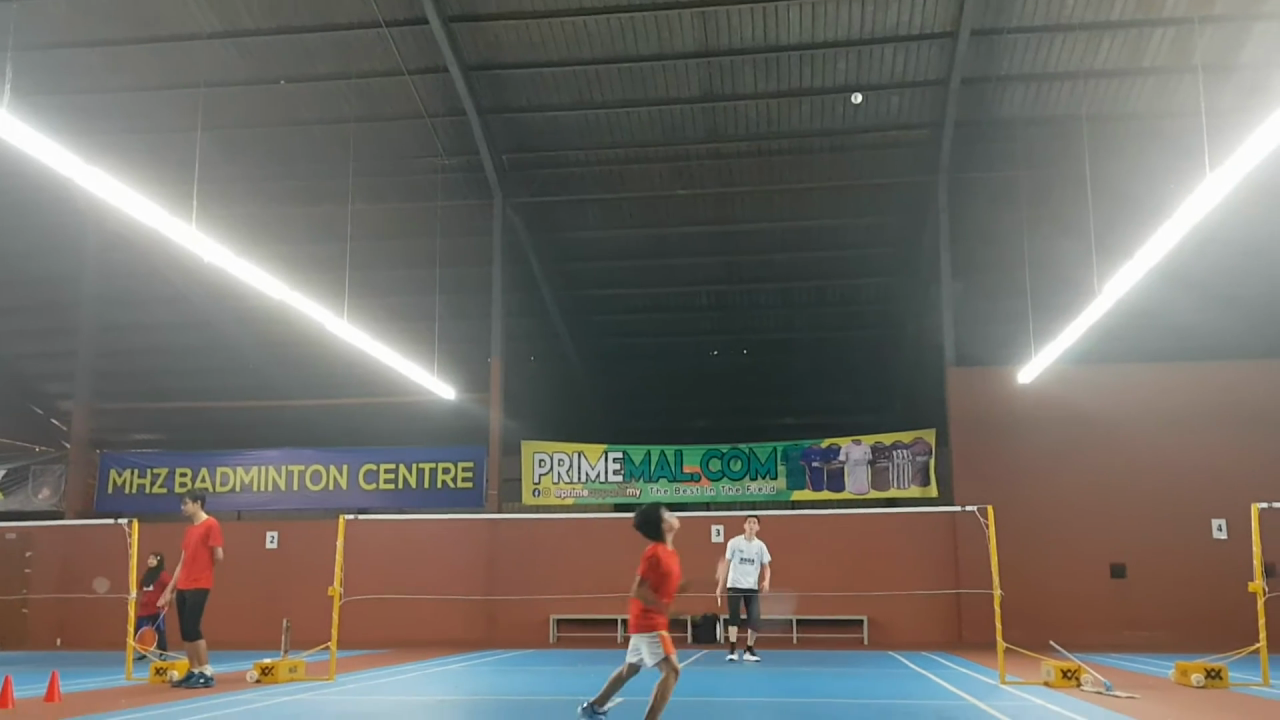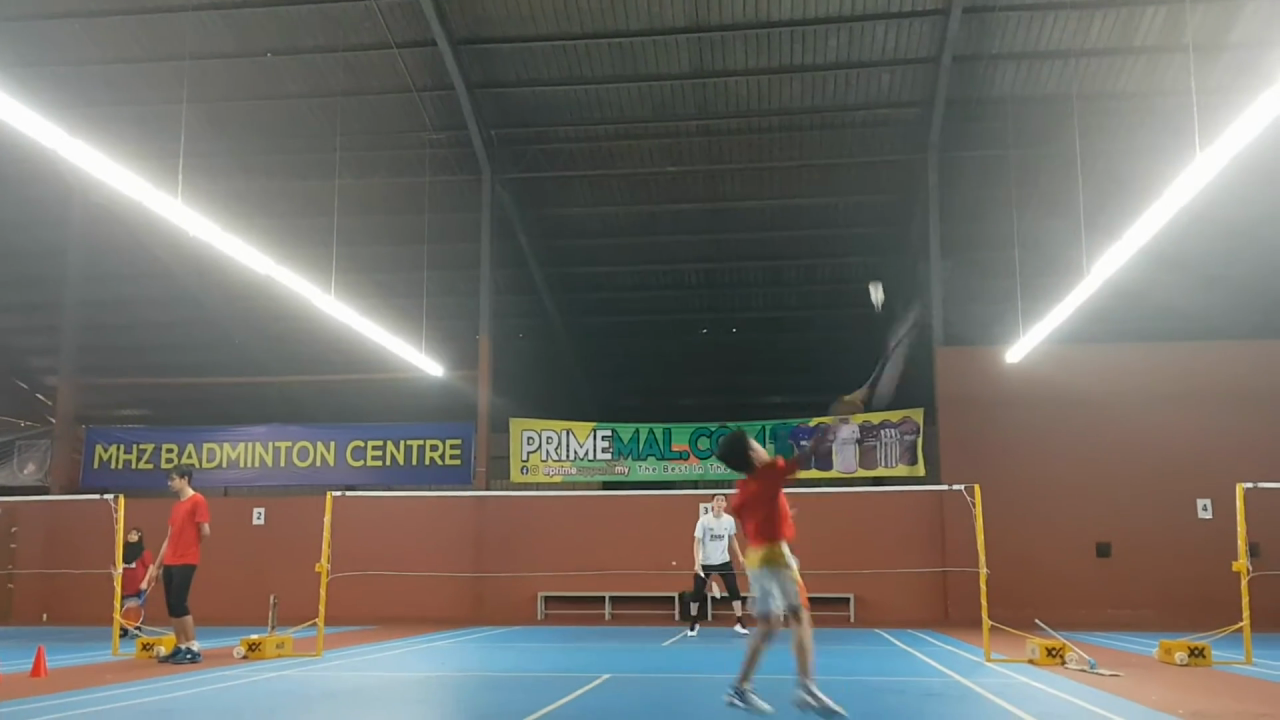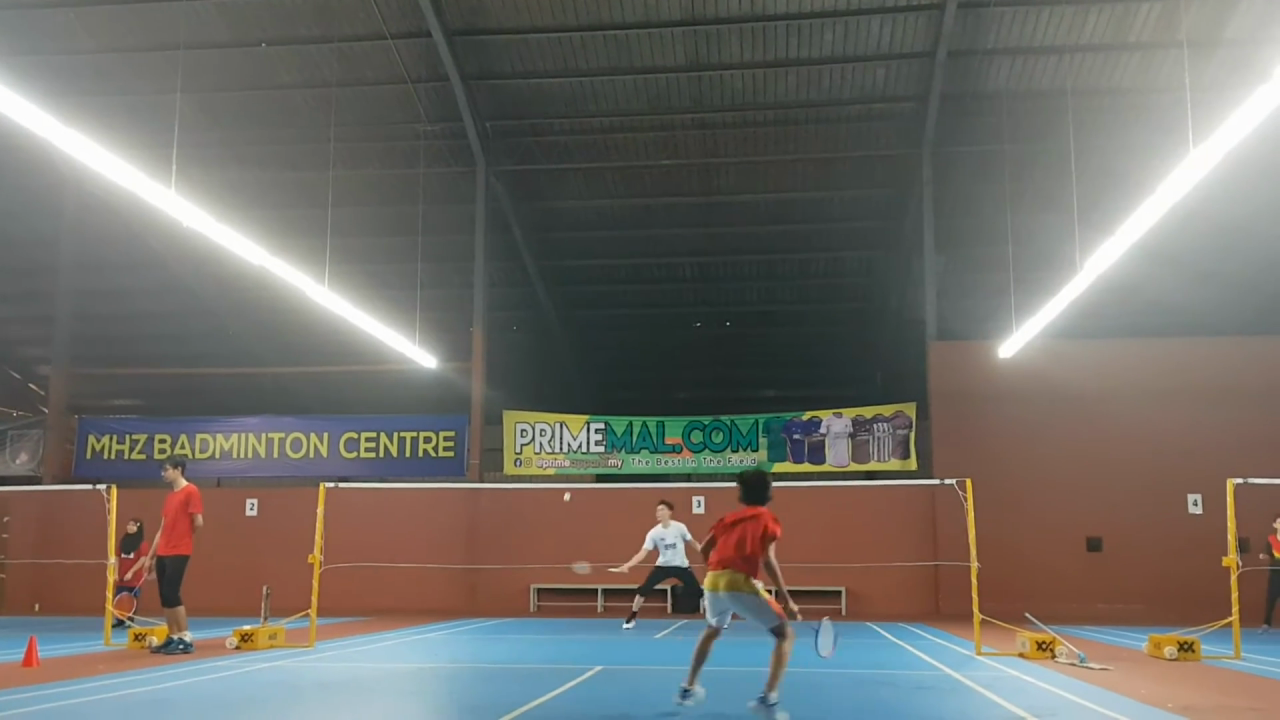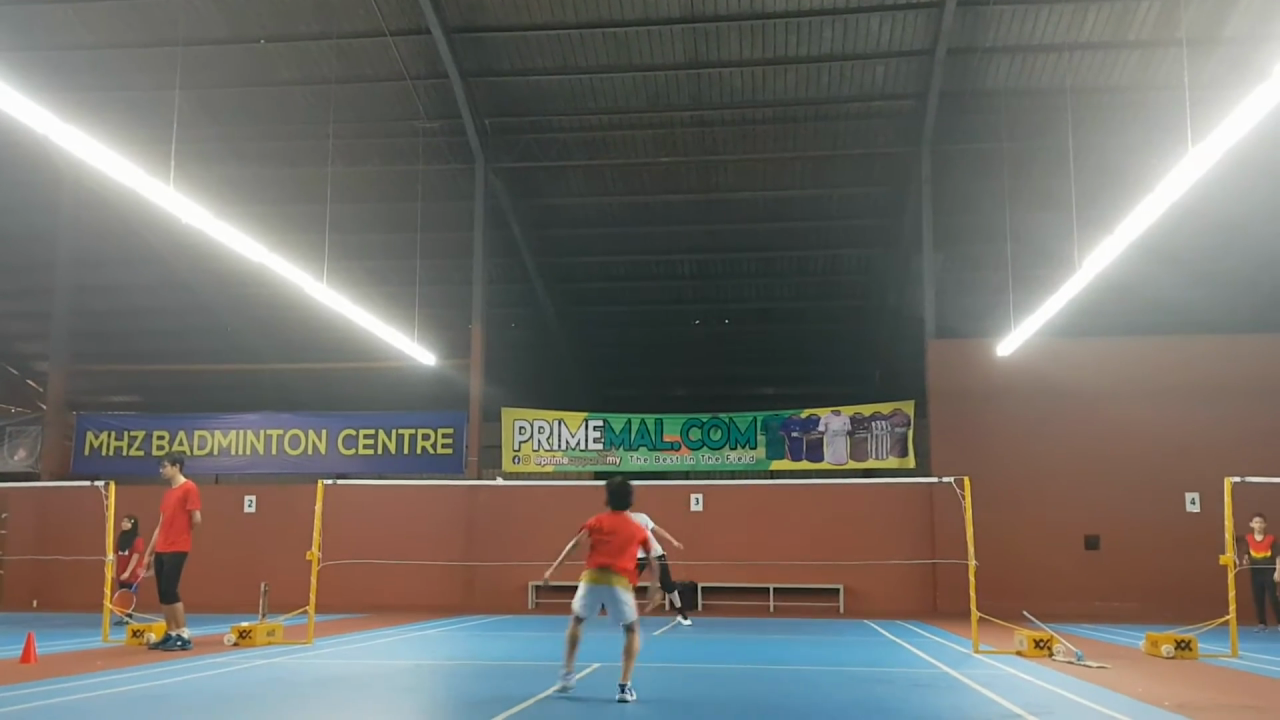
dt=0.5s
person 1, frame 1
left shoulder: (670, 554)
right shoulder: (656, 555)
left elbow: (671, 587)
right elbow: (638, 592)
right wrist: (667, 608)
left hip: (650, 622)
right hip: (648, 624)
left knee: (632, 668)
right knee: (672, 669)
person 1, frame 2
left shoulder: (743, 491)
right shoulder: (767, 473)
right elbow: (802, 459)
right wrist: (821, 439)
left hip: (757, 559)
right hip: (775, 556)
left knee: (767, 626)
right knee: (800, 619)
left ankle: (741, 689)
right ankle: (807, 690)
person 1, frame 3
left shoulder: (729, 518)
right shoulder: (769, 521)
left elbow: (704, 550)
right elbow: (768, 560)
right wrist: (787, 600)
left hip: (715, 581)
right hip: (744, 583)
left knee: (713, 631)
right knee: (785, 634)
left ankle: (688, 688)
right ankle: (768, 698)
person 1, frame 4
left shoulder: (597, 521)
right shoulder: (638, 529)
left elbow: (577, 542)
right elbow: (653, 556)
left wrist: (553, 568)
right wrist: (654, 591)
left hip: (592, 578)
right hip: (620, 583)
left knee: (576, 621)
right knee: (632, 632)
left ankle: (567, 675)
right ankle: (625, 687)
person 2, frame 1
left shoulder: (211, 524)
right shoulder: (189, 530)
left elbow: (218, 556)
right elbow: (182, 562)
left wrist: (203, 570)
right wrist: (170, 589)
left hip: (199, 586)
right hip: (183, 587)
left knee: (192, 628)
right knee: (185, 631)
left ankle: (206, 673)
right ankle: (194, 671)
person 2, frame 2
left shoulder: (198, 501)
right shoulder: (176, 506)
left elbow: (205, 532)
right elbow: (169, 538)
left wrist: (190, 546)
right wrist: (156, 566)
left hip: (185, 562)
right hip: (170, 563)
left knee: (179, 604)
right knee: (172, 606)
left ankle: (193, 649)
right ankle: (181, 647)
person 2, frame 3
left shoulder: (191, 491)
right shoulder: (170, 496)
left elbow: (198, 522)
right elbow: (162, 528)
left wrist: (183, 537)
right wrist: (151, 555)
left hip: (179, 553)
right hip: (163, 553)
left knee: (172, 594)
right knee: (165, 596)
left ankle: (186, 639)
right ankle: (173, 637)
person 2, frame 4
left shoulder: (189, 488)
right shoulder: (168, 493)
left elbow: (196, 519)
right elbow: (161, 525)
left wrist: (181, 533)
right wrist: (149, 552)
left hip: (177, 549)
right hip: (161, 550)
left knee: (170, 591)
right knee: (163, 593)
left ankle: (184, 636)
right ankle: (171, 634)
